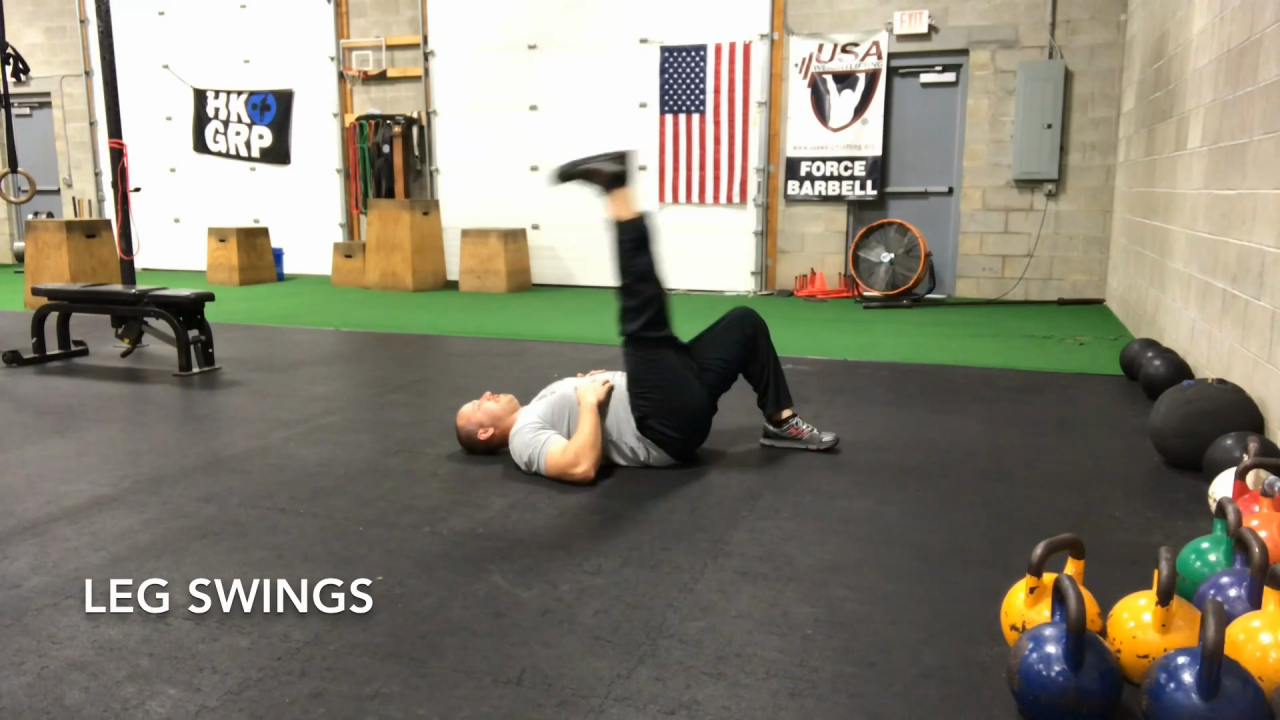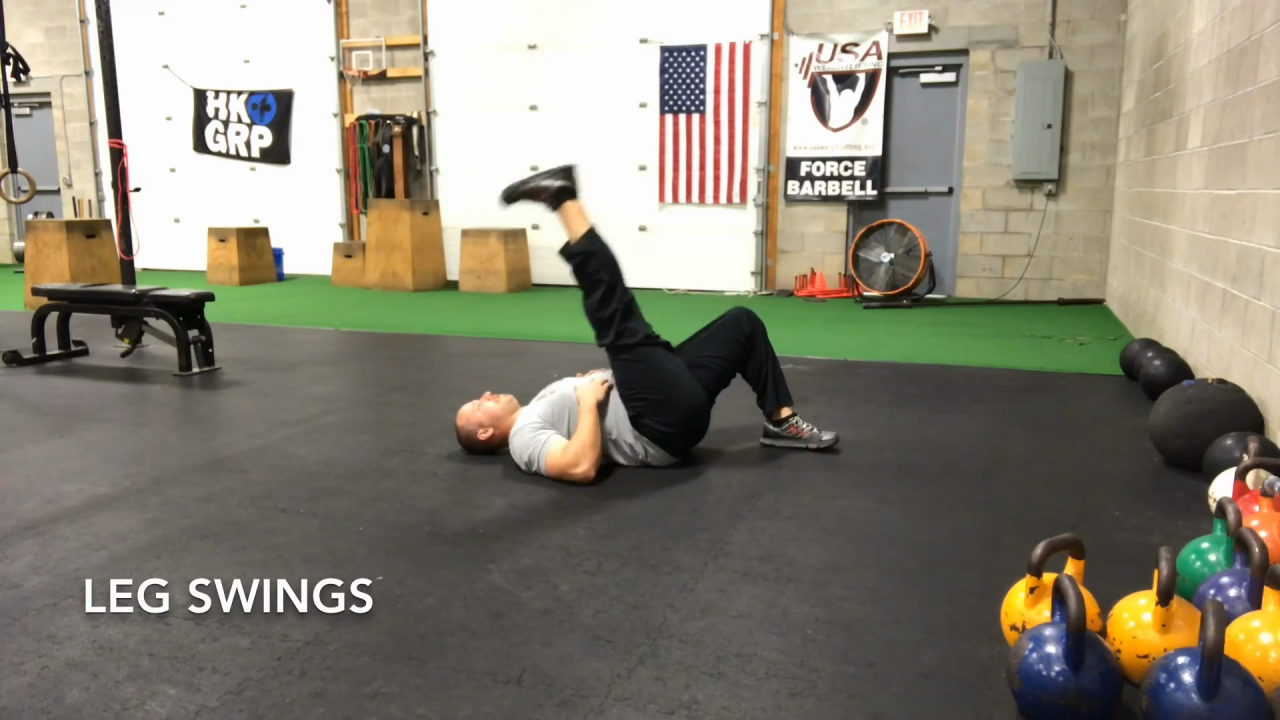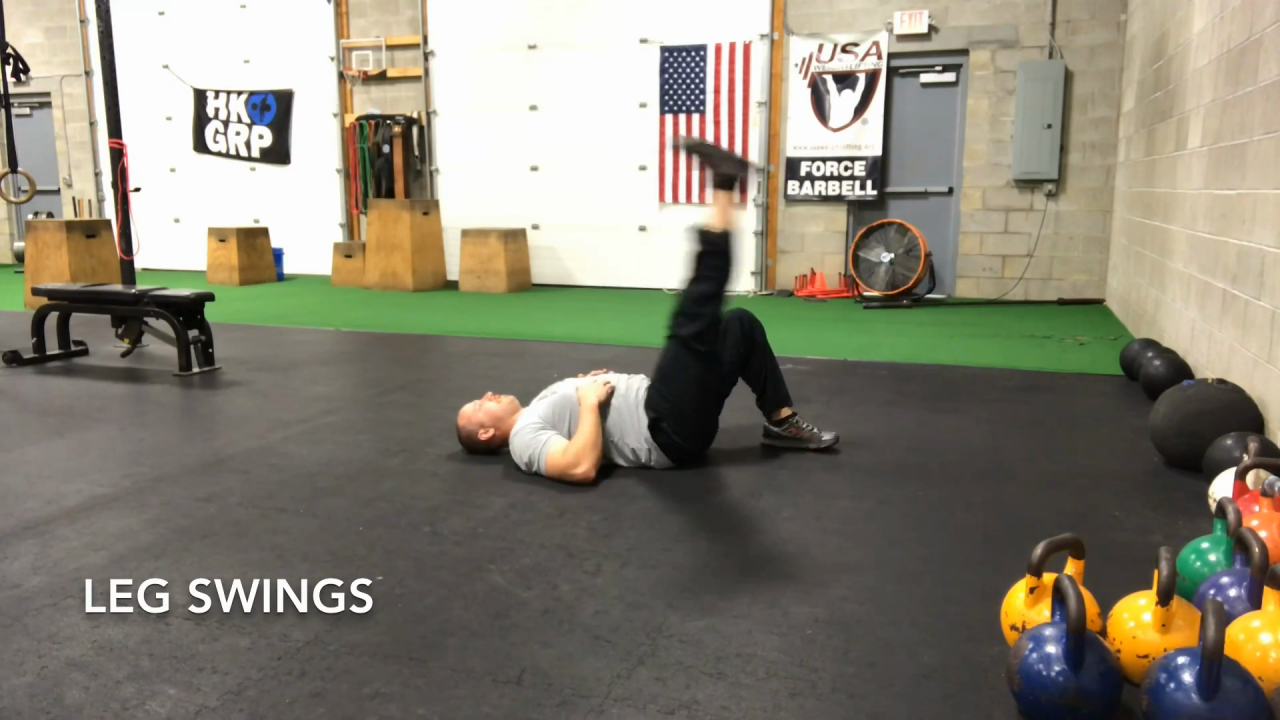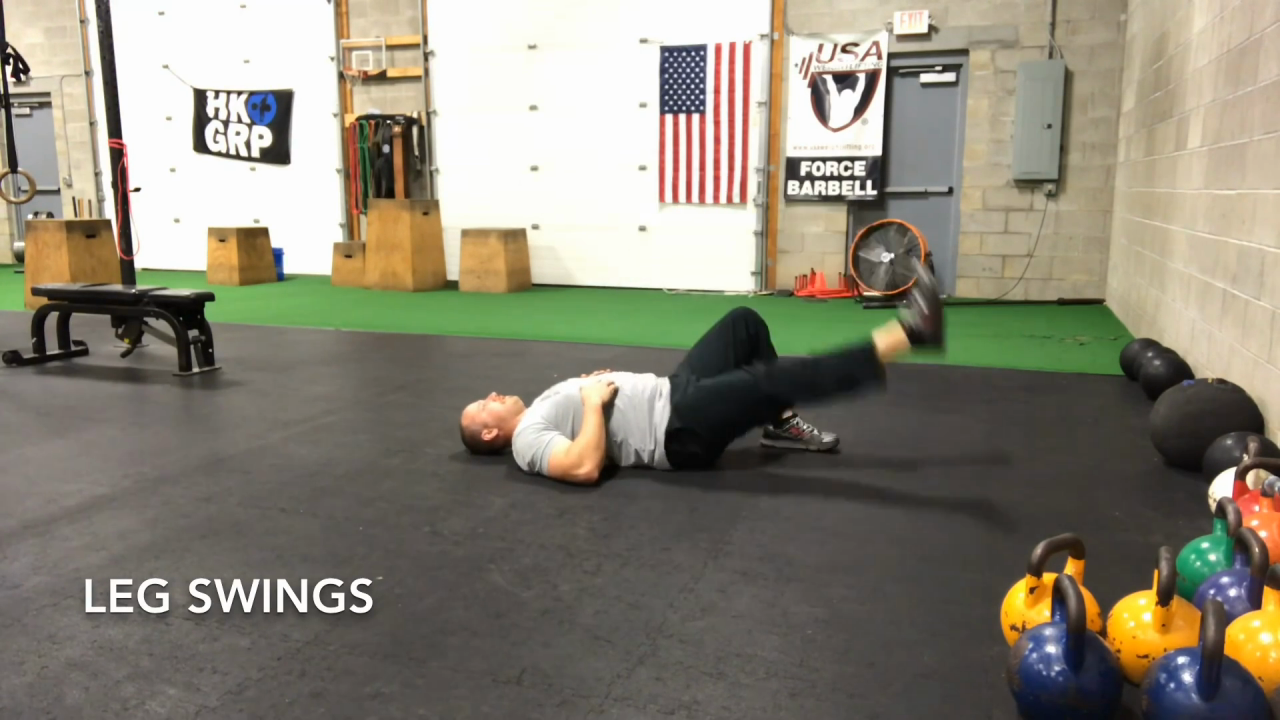
dt=0.3s
person 1, frame 1
left shoulder: (538, 412)
right shoulder: (525, 438)
right elbow: (583, 467)
left wrist: (597, 383)
right wrist: (589, 402)
left hip: (678, 406)
right hip: (670, 425)
left knee: (744, 323)
right knee: (644, 322)
left ankle: (782, 423)
person 1, frame 2
left shoulder: (536, 410)
right shoulder: (524, 438)
right elbow: (582, 467)
left wrist: (596, 385)
right wrist: (589, 401)
left hip: (675, 402)
right hip: (667, 420)
left knee: (742, 323)
right knee: (618, 325)
left ankle: (781, 422)
person 1, frame 3
left shoulder: (537, 413)
right shoulder: (527, 440)
right elbow: (584, 468)
left wrist: (598, 380)
right wrist: (591, 402)
left hip: (669, 412)
right hip: (674, 432)
left knee: (741, 325)
right knee: (693, 327)
left ankle: (782, 422)
right ankle: (721, 190)
person 1, frame 4
left shoulder: (541, 409)
right shoulder: (528, 440)
right elbow: (587, 465)
left wrist: (595, 385)
right wrist: (593, 402)
left hip: (671, 394)
right hip: (683, 432)
left knee: (743, 322)
right knee: (774, 382)
left ankle: (784, 423)
right ankle: (907, 332)
